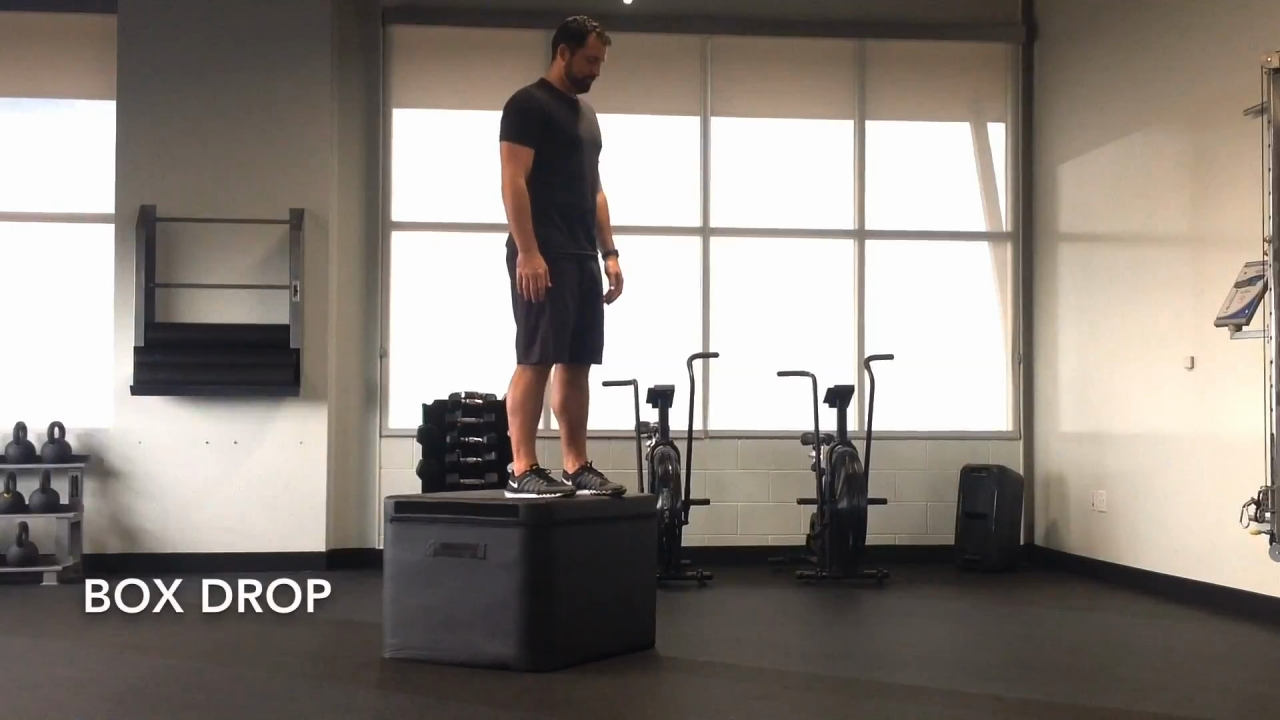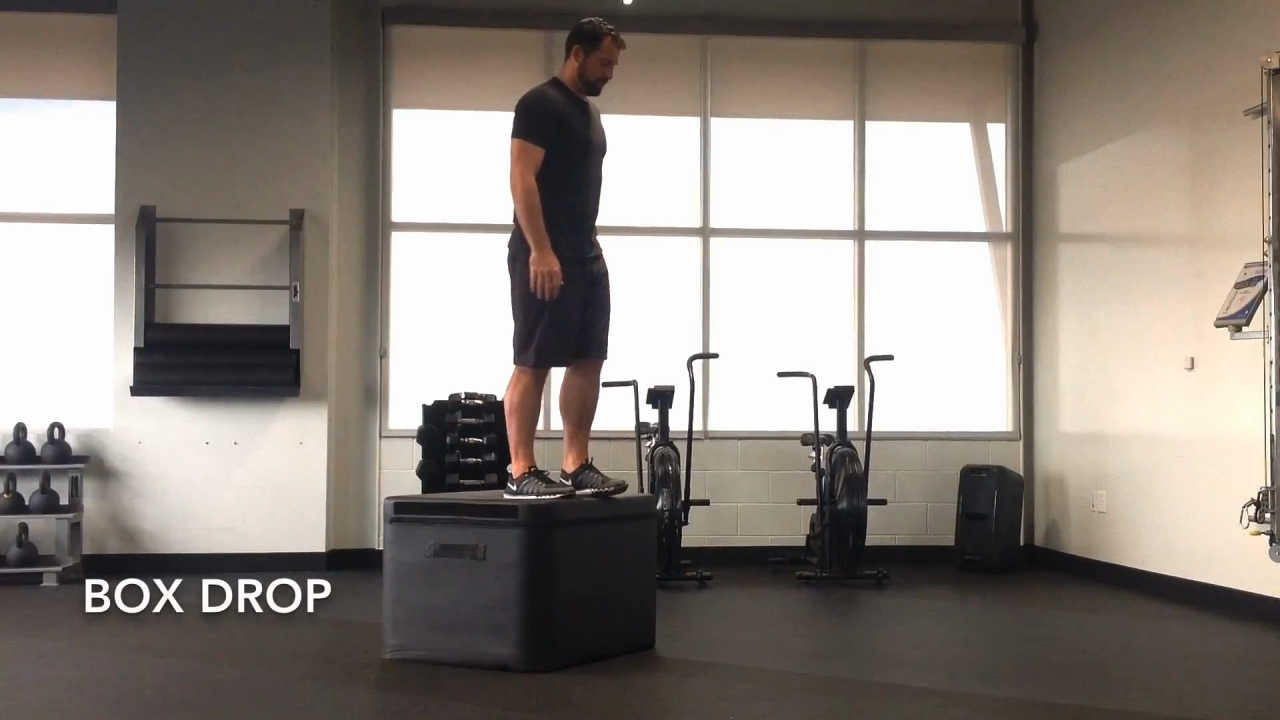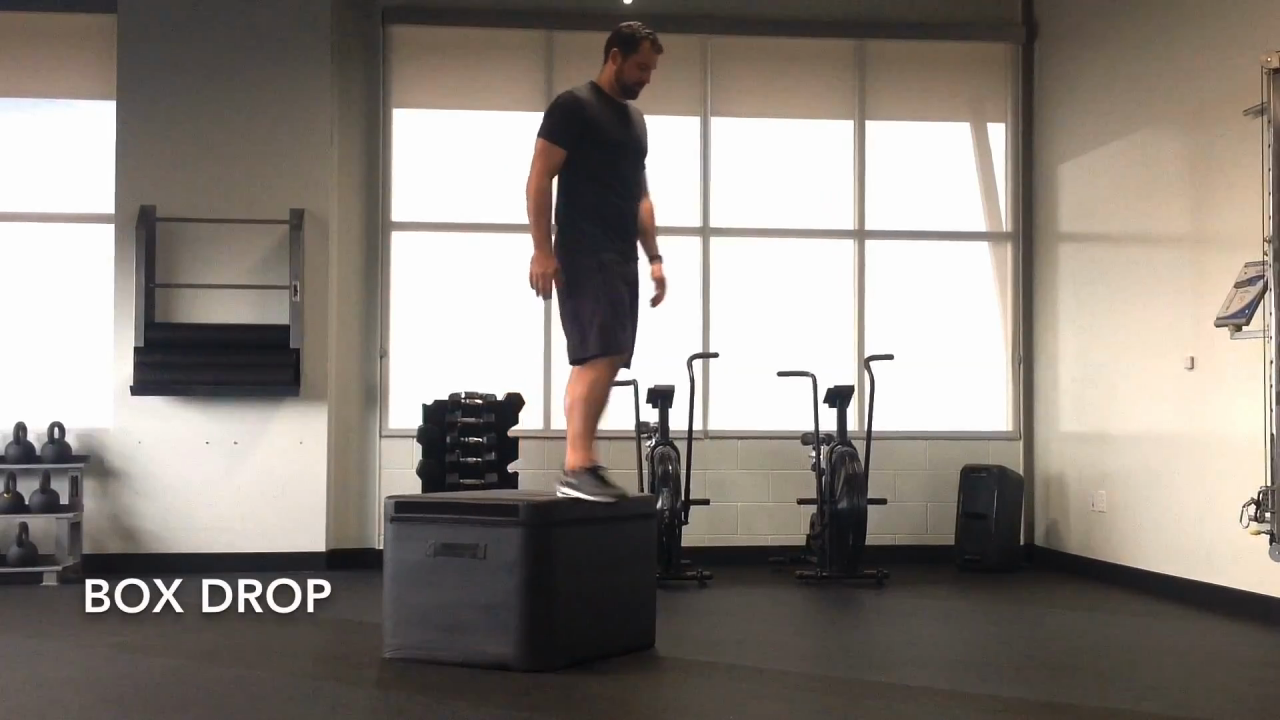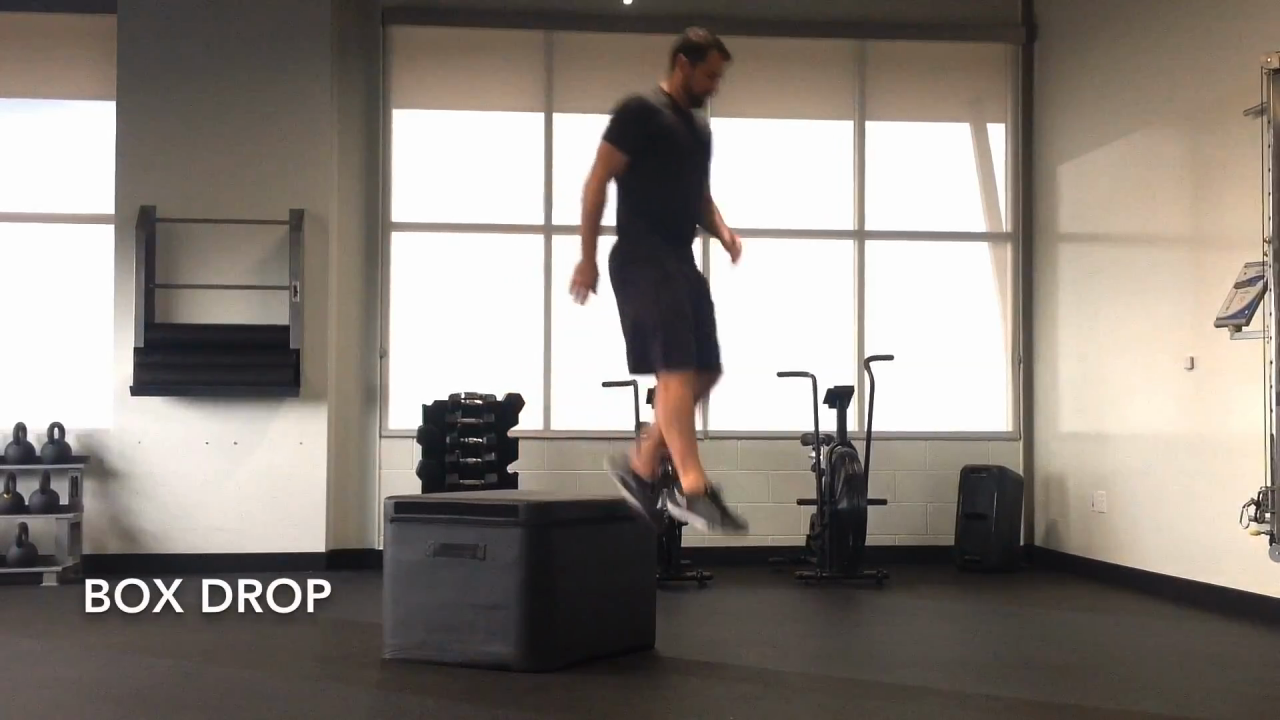
dt=0.5s
person 1, frame 1
left shoulder: (585, 113)
right shoulder: (528, 104)
right elbow: (513, 181)
left wrist: (609, 252)
right wrist: (528, 251)
left hip: (582, 257)
right hip: (543, 256)
left knee: (577, 365)
right knee: (536, 361)
left ankle: (576, 467)
right ankle: (523, 471)
person 1, frame 2
left shoulder: (589, 111)
right shoulder: (541, 103)
right elbow: (522, 179)
left wrist: (589, 250)
right wrist: (540, 251)
left hip: (586, 256)
right hip: (546, 256)
left knee: (588, 360)
right knee: (533, 364)
left ankle: (576, 467)
right ankle: (521, 472)
person 1, frame 3
left shoulder: (634, 118)
right shoulder: (573, 106)
right elbow: (539, 180)
left wrist: (654, 257)
right wrist: (543, 251)
left hip: (621, 256)
right hip: (583, 254)
left knee: (597, 362)
right knee: (603, 356)
left ankle: (582, 468)
right ankle: (578, 464)
person 1, frame 4
left shoulder: (699, 128)
right shoulder: (640, 112)
right elbow: (597, 183)
left wrist: (723, 231)
right wrist: (588, 257)
left hip: (682, 263)
right hip: (644, 261)
left knee: (705, 371)
right knee: (676, 371)
left ankle: (639, 466)
right ankle: (694, 490)
